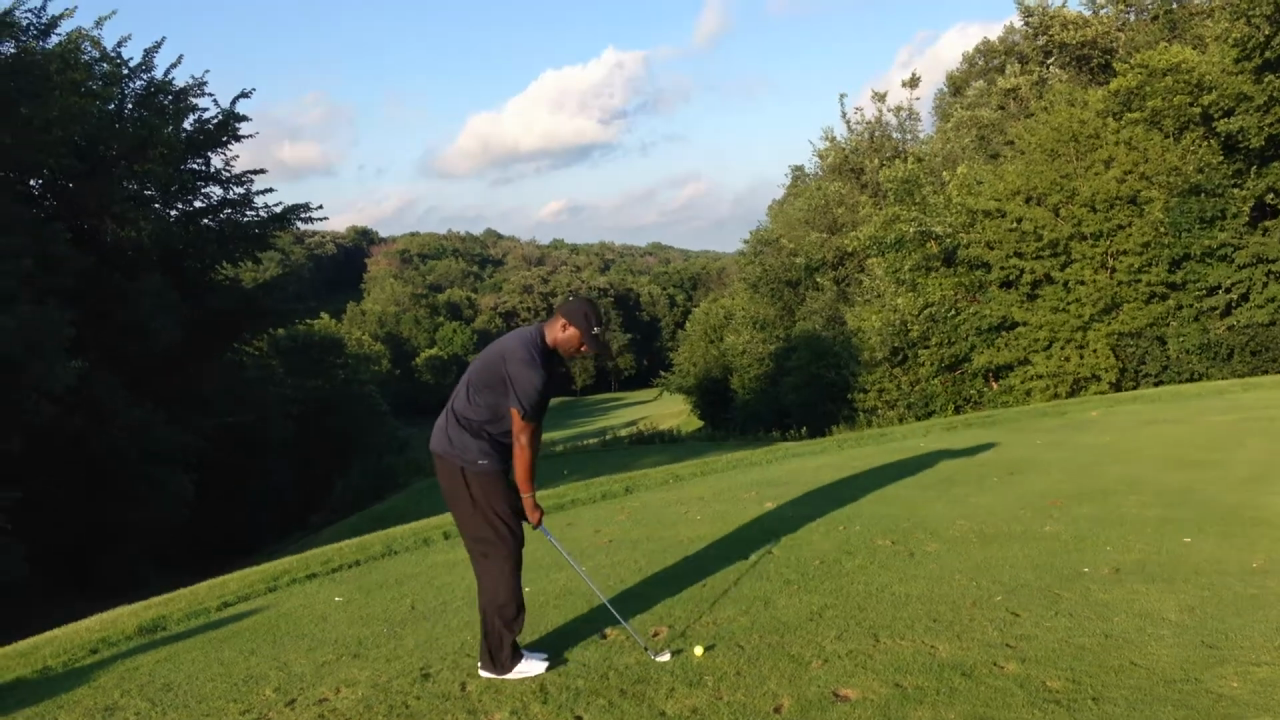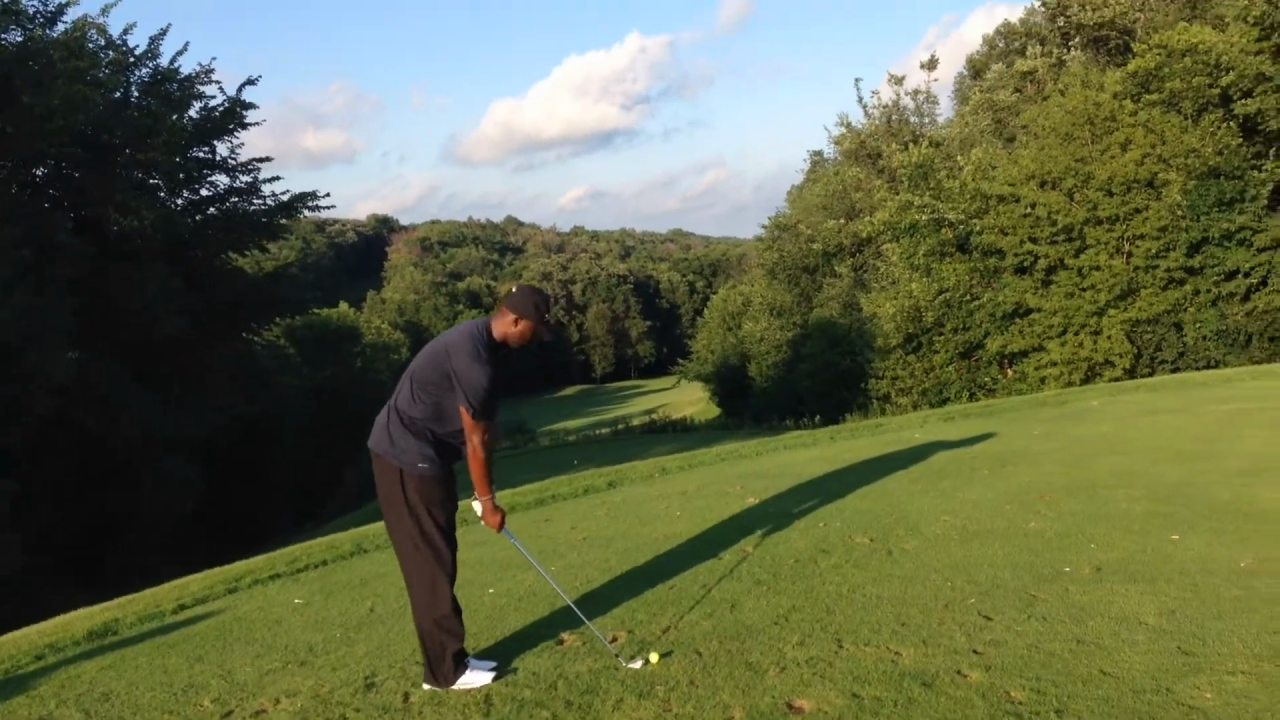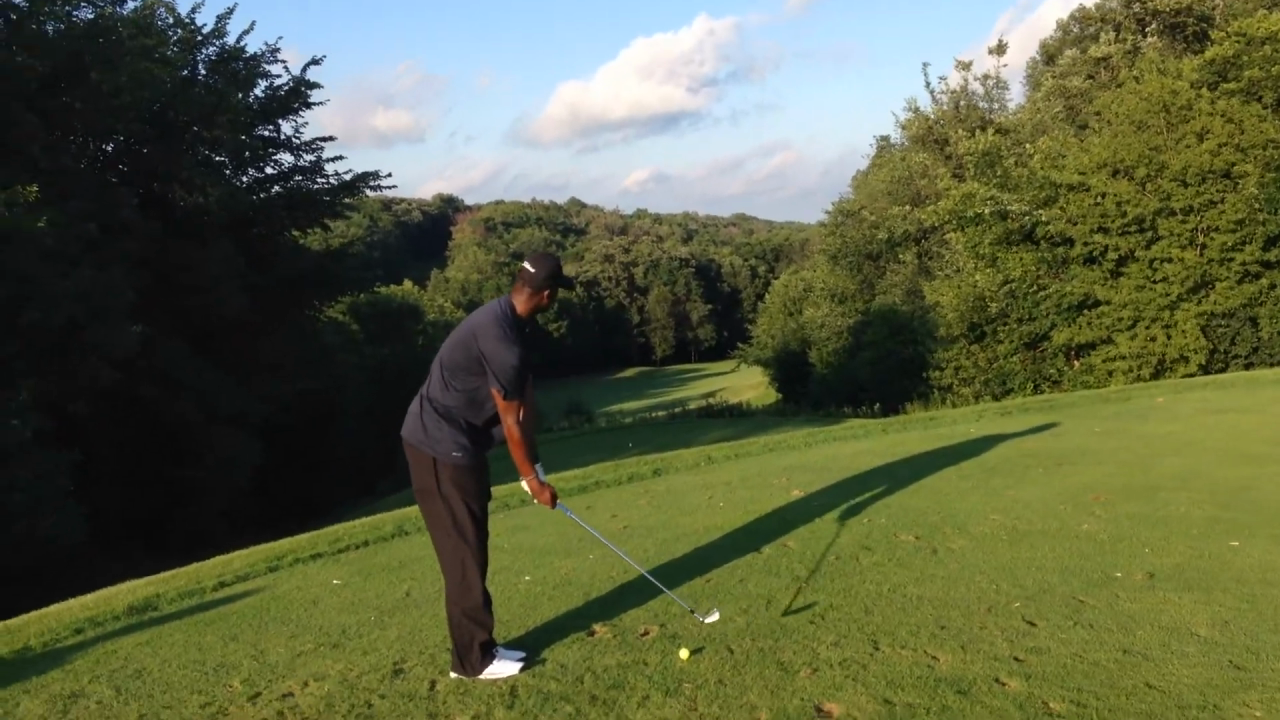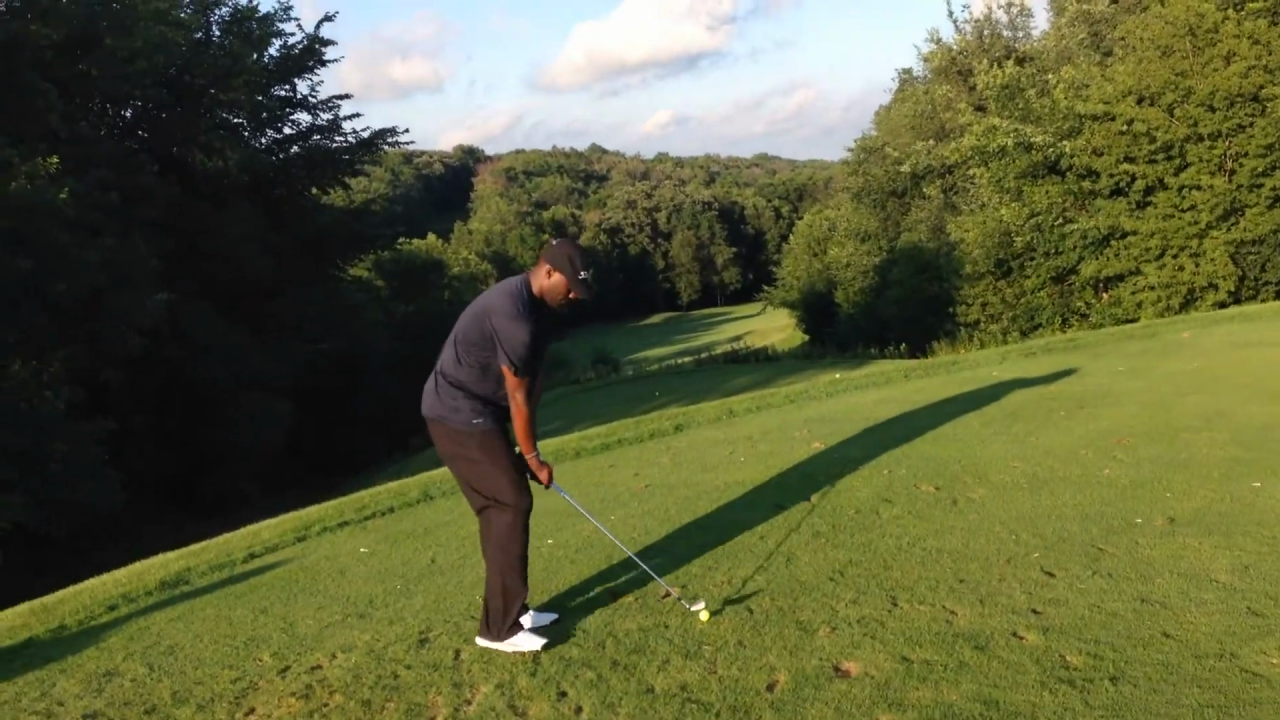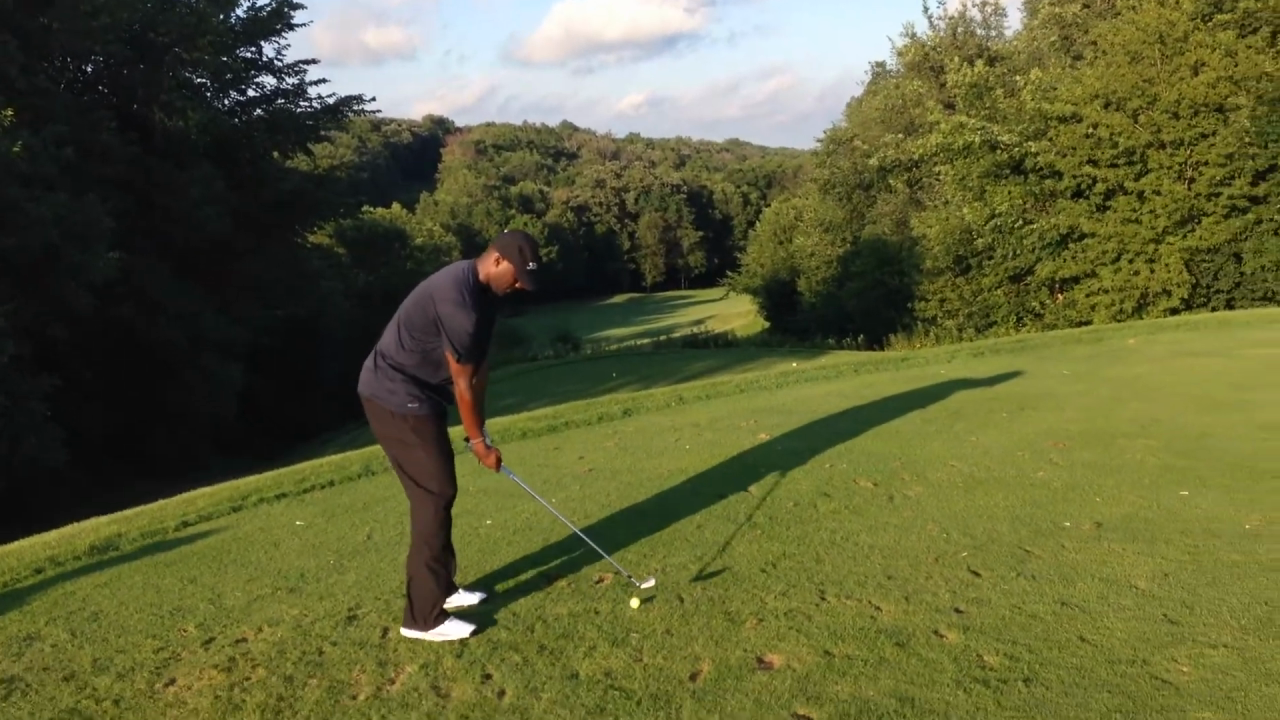
dt=1s
person 1, frame 1
left shoulder: (537, 348)
right shoulder: (528, 364)
left elbow: (530, 431)
right elbow: (522, 439)
left wrist: (526, 487)
right wrist: (528, 497)
left hip: (480, 453)
right hip: (466, 456)
left knee: (501, 551)
right knee: (500, 553)
left ankle: (502, 647)
right ankle: (500, 659)
person 1, frame 2
left shoulder: (479, 338)
right shoulder: (473, 358)
left elbow: (486, 427)
right elbow: (475, 439)
left wrist: (488, 490)
right wrist: (487, 501)
left hip: (422, 454)
right hip: (407, 457)
left knee: (439, 560)
right knee: (430, 564)
left ankle: (451, 656)
right ankle: (445, 670)
person 1, frame 3
left shoulder: (506, 321)
right shoulder: (501, 338)
left elbow: (523, 401)
right elbow: (511, 419)
left wrist: (533, 466)
right wrist: (532, 479)
left hip: (456, 441)
right hip: (441, 445)
left knee: (471, 549)
right knee: (463, 552)
left ankle: (480, 645)
right ankle: (473, 658)
person 1, frame 4
left shoulder: (529, 301)
right shoulder: (514, 314)
left elbow: (532, 383)
right elbow: (518, 396)
left wrist: (529, 446)
right wrist: (532, 457)
left hip: (478, 411)
right hip: (459, 413)
left knee: (504, 507)
right knee: (510, 507)
left ankle: (512, 610)
right ankle: (499, 628)
person 1, frame 5
left shoulder: (479, 289)
right shoulder: (459, 301)
left elbow: (478, 368)
right elbow: (463, 382)
left wrist: (479, 430)
right wrist: (479, 442)
left hip: (418, 392)
right hip: (395, 394)
left knee: (438, 491)
right knee: (434, 493)
left ankle: (441, 587)
right ankle: (423, 616)
